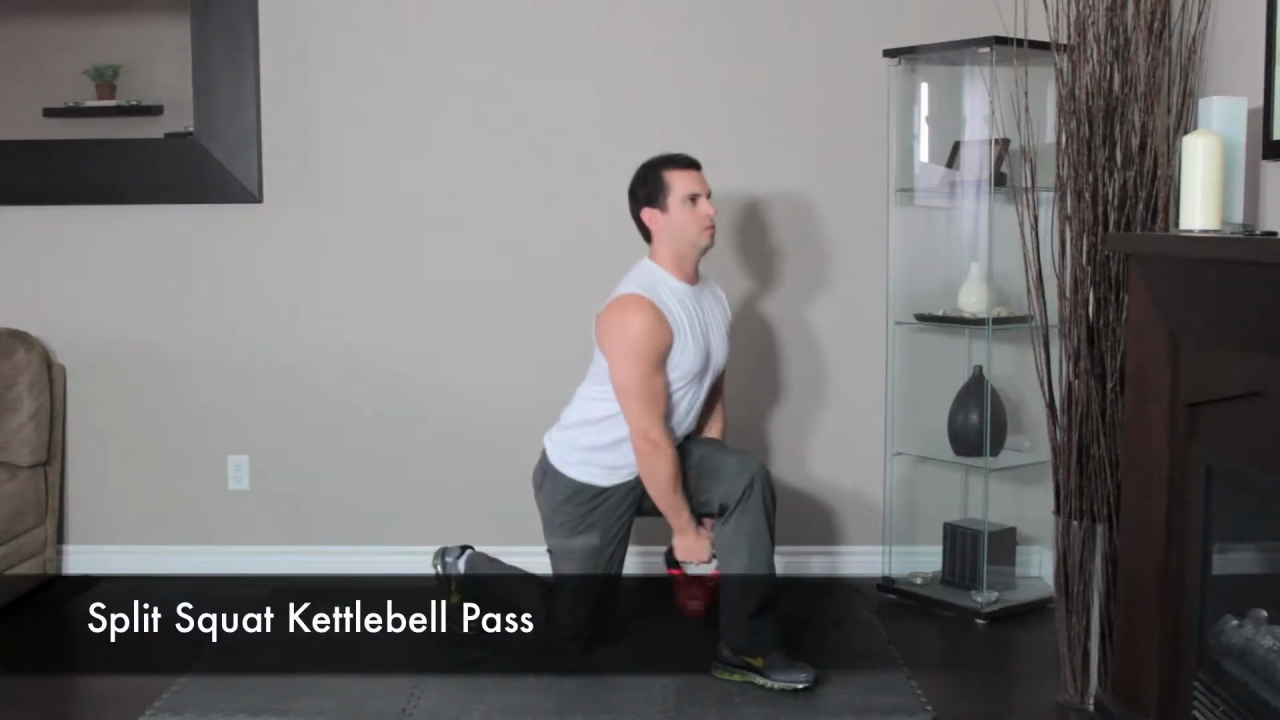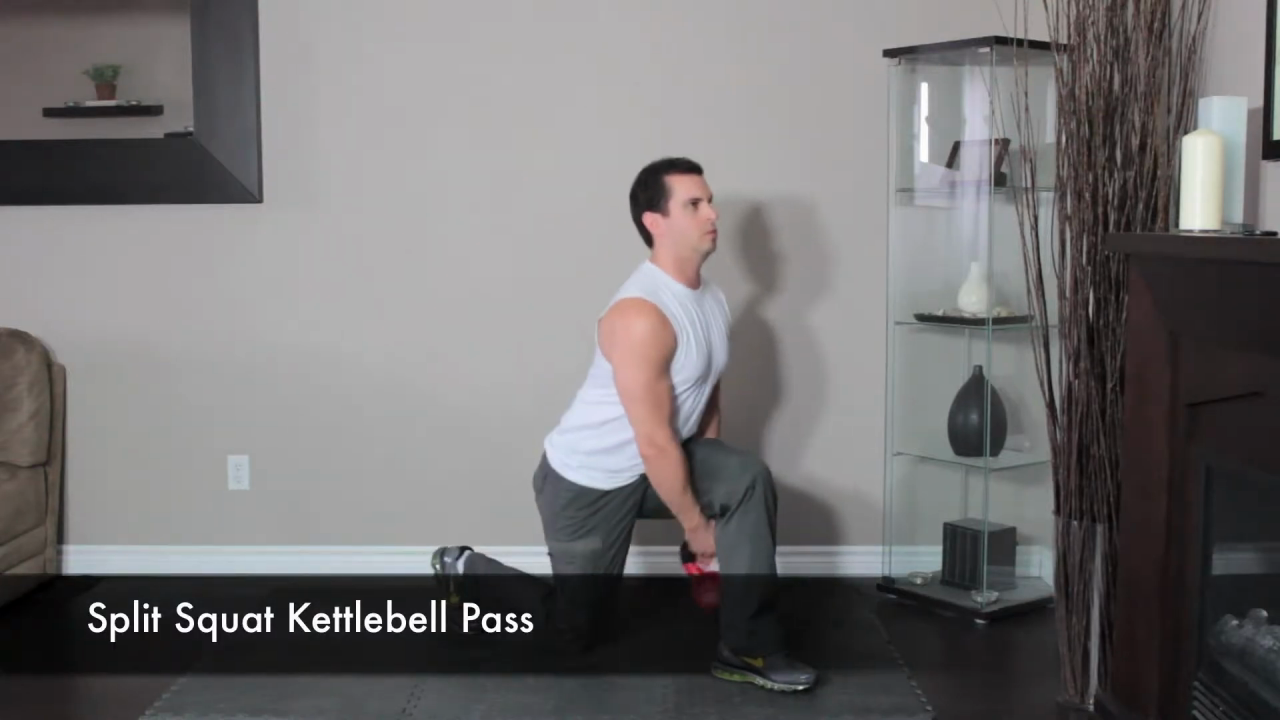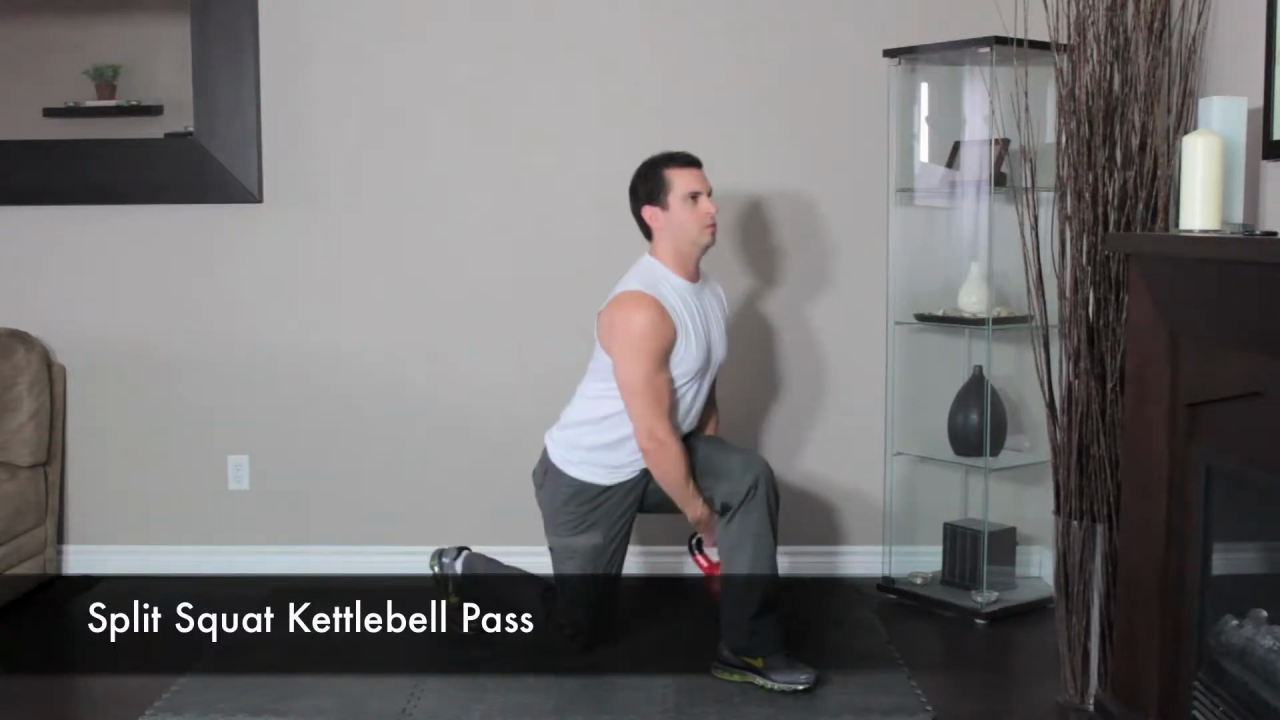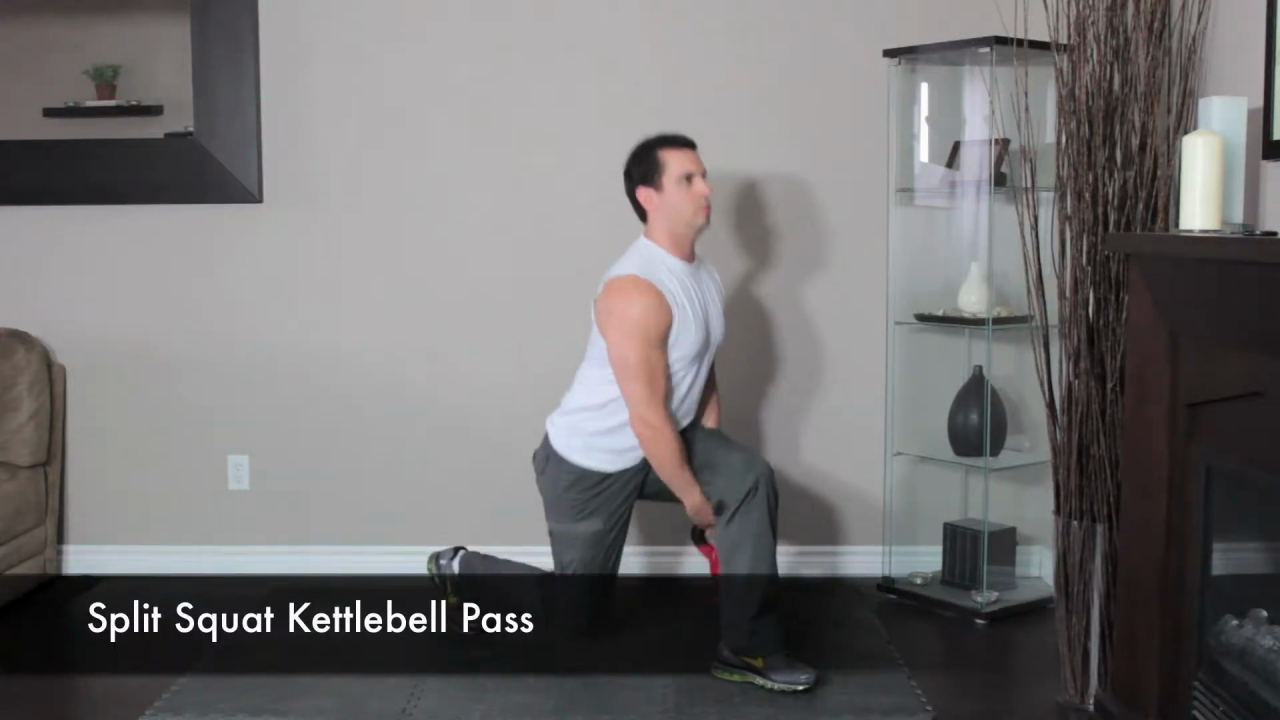
dt=0.1s
person 1, frame 1
left shoulder: (712, 298)
right shoulder: (637, 313)
left elbow: (711, 400)
right elbow: (648, 440)
left wrist: (710, 499)
right wrist: (684, 530)
left hip: (656, 453)
right hip: (586, 475)
left knee: (748, 480)
right knee: (574, 620)
left ankle: (747, 647)
right ankle: (465, 569)
person 1, frame 2
left shoulder: (712, 300)
right shoulder: (641, 316)
left elbow: (705, 403)
right elbow: (656, 444)
left wrist: (710, 489)
right wrist: (696, 526)
left hip: (651, 464)
right hip: (586, 478)
left knee: (748, 480)
right knee: (574, 623)
left ankle: (747, 648)
right ankle: (465, 569)
person 1, frame 3
left shoulder: (709, 294)
right shoulder: (640, 310)
left elbow: (701, 400)
right elbow: (656, 438)
left wrist: (712, 485)
right wrist: (699, 513)
left hip: (651, 459)
right hip: (587, 474)
left knee: (751, 480)
right knee: (575, 621)
left ankle: (747, 648)
right ankle: (463, 569)
person 1, frame 4
left shoulder: (705, 276)
right shoulder: (636, 292)
left elbow: (703, 377)
right elbow: (648, 417)
left wrist: (711, 464)
right wrist: (695, 497)
left hip: (660, 437)
right hip: (590, 459)
left knee: (750, 479)
left ankle: (747, 647)
right ankle: (460, 570)
